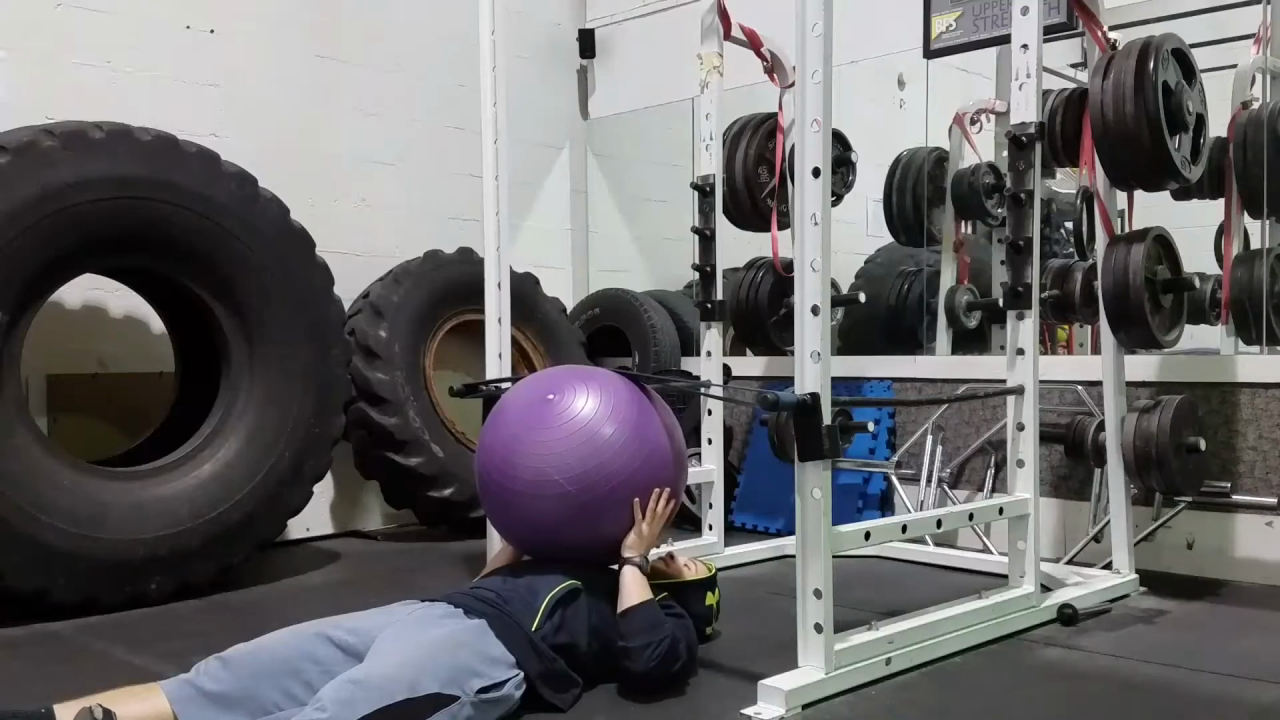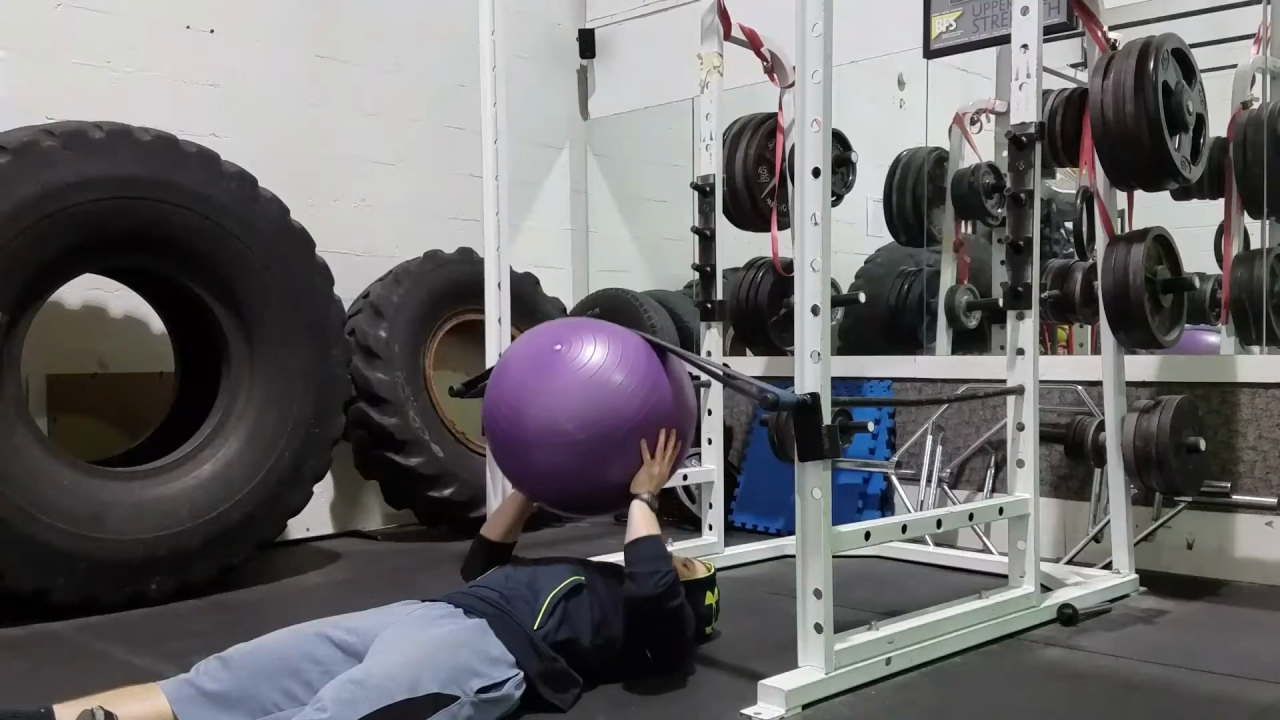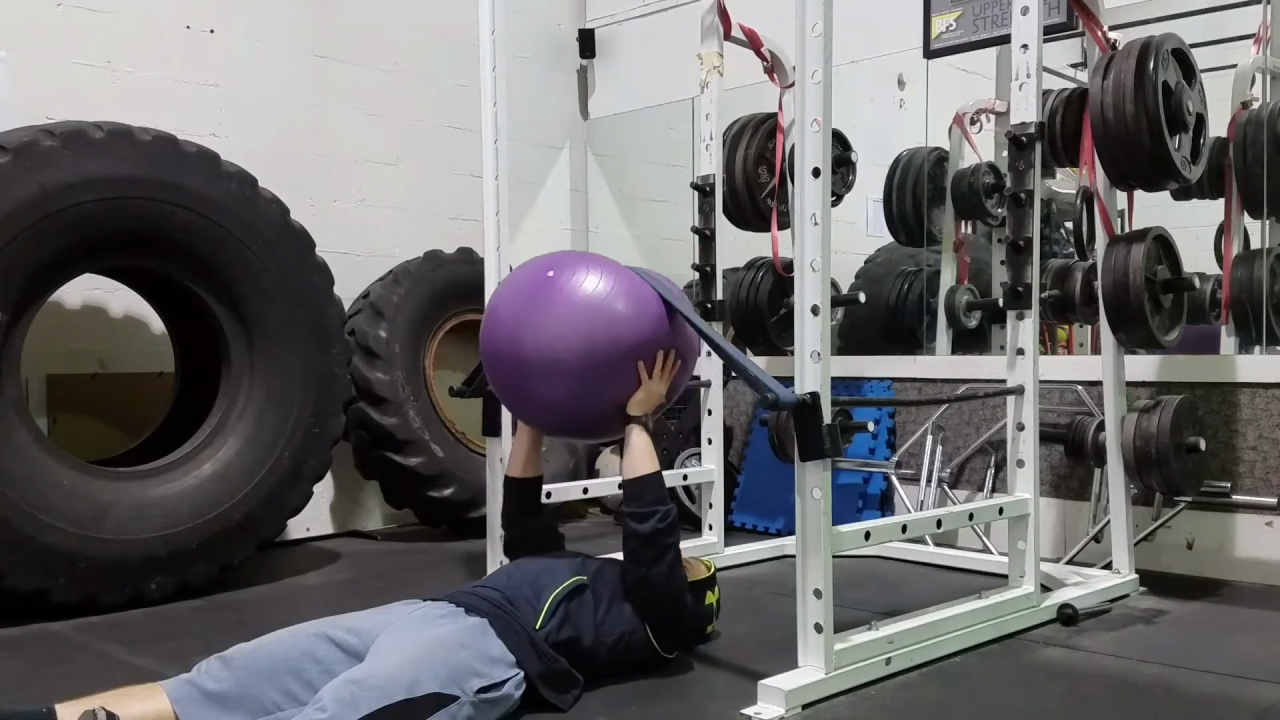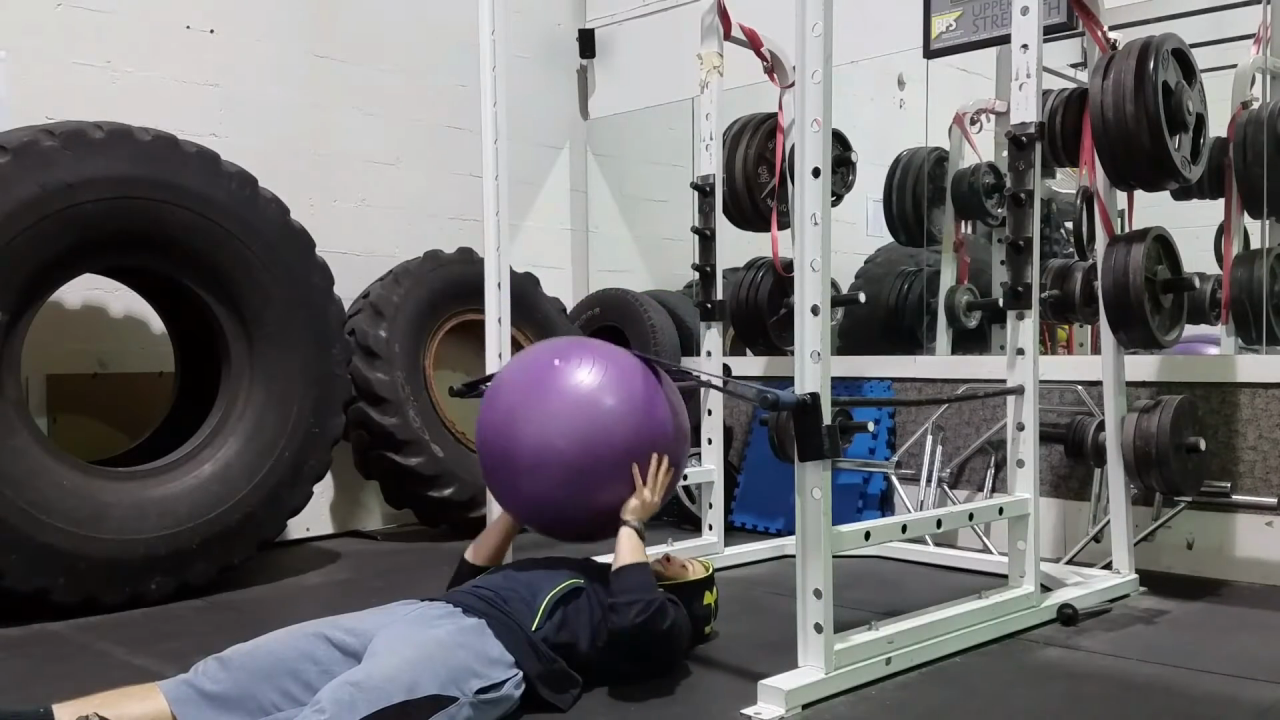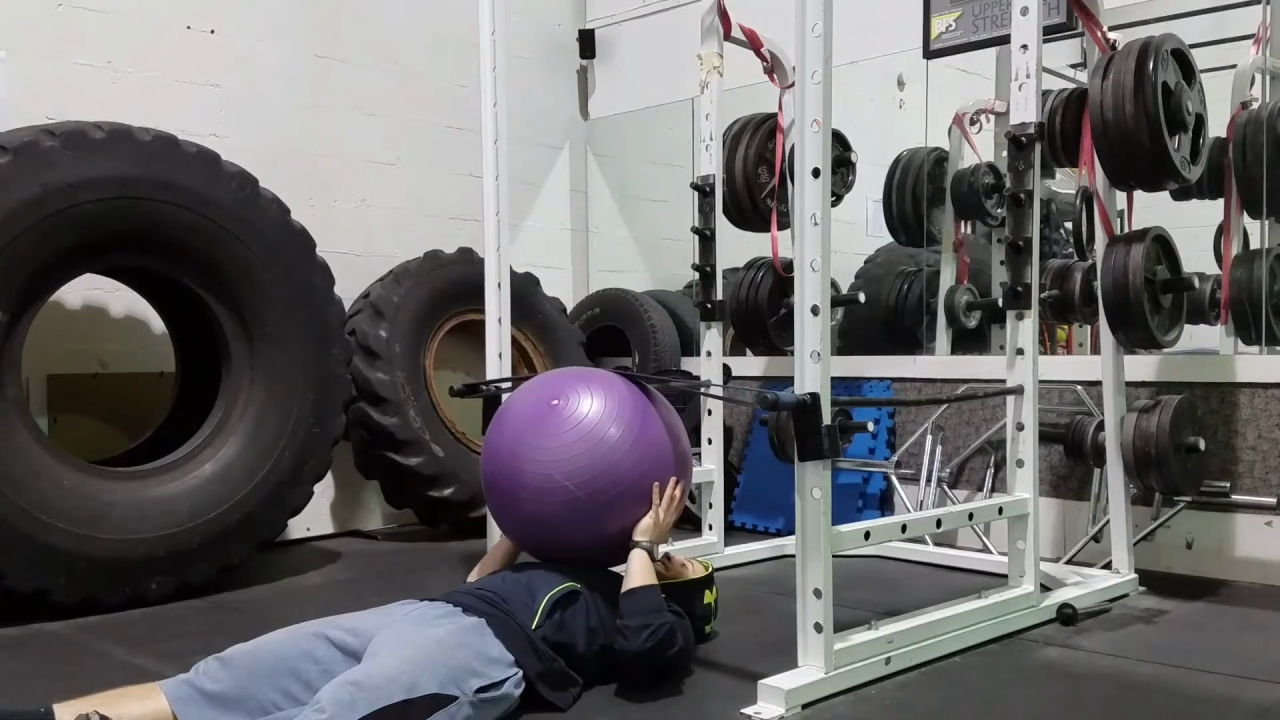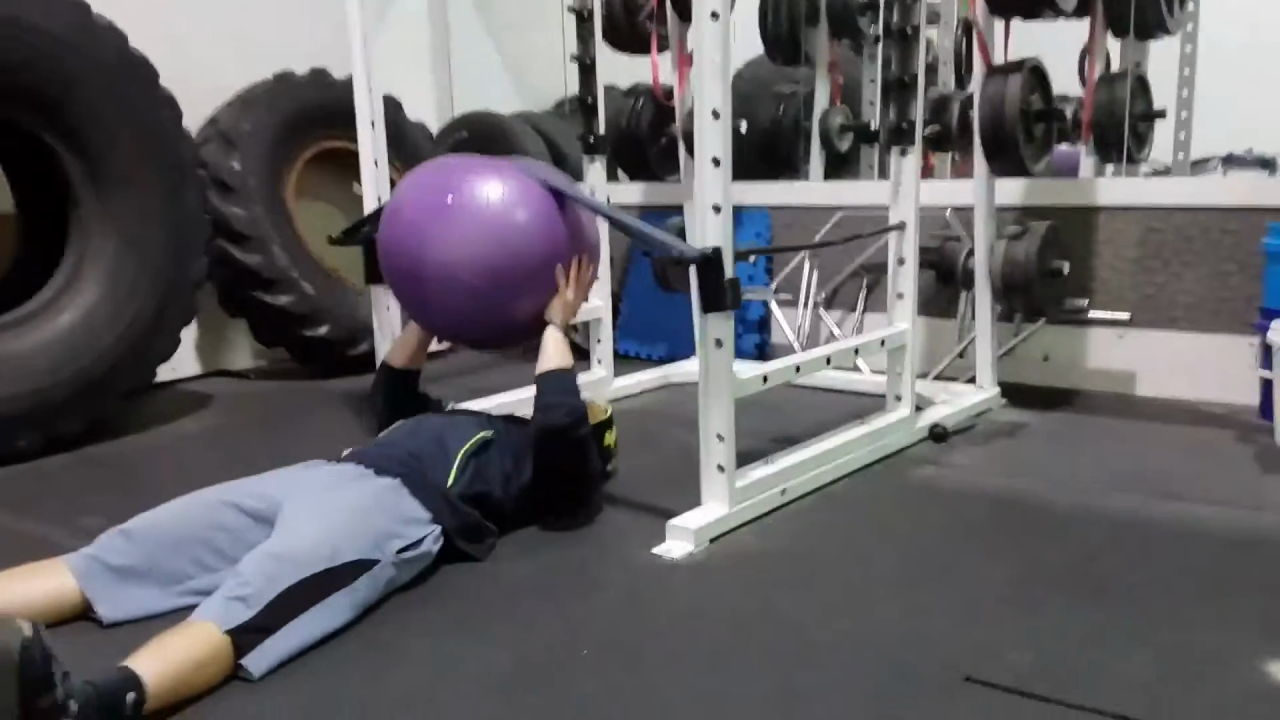
dt=0.7s
person 1, frame 1
left shoulder: (672, 629)
right shoulder: (591, 579)
left elbow: (644, 660)
left wrist: (635, 555)
left hip: (492, 653)
right hip: (426, 613)
person 1, frame 2
left shoulder: (667, 626)
right shoulder: (594, 579)
left elbow: (650, 590)
right elbow: (479, 565)
left wrist: (643, 496)
left hip: (491, 649)
right hip: (424, 612)
person 1, frame 3
left shoulder: (661, 617)
right shoulder: (575, 574)
left elbow: (650, 525)
right elbow: (522, 510)
left wrist: (638, 420)
left hip: (491, 649)
right hip: (421, 615)
person 1, frame 4
left shoulder: (663, 630)
right shoulder: (581, 577)
left elbow: (633, 614)
right elbow: (469, 578)
left wrist: (630, 523)
left hip: (490, 649)
right hip: (417, 615)
person 1, frame 5
left shoulder: (670, 631)
right shoulder: (593, 580)
left elbow: (641, 646)
right elbow: (477, 585)
left wrist: (643, 544)
left hip: (488, 650)
right hip: (418, 614)
person 1, frame 6
left shoulder: (571, 470)
right shoulder: (492, 430)
left elbow: (559, 421)
right elbow: (390, 399)
left wrist: (555, 324)
left hip: (400, 506)
left knee: (243, 607)
right knee: (119, 555)
